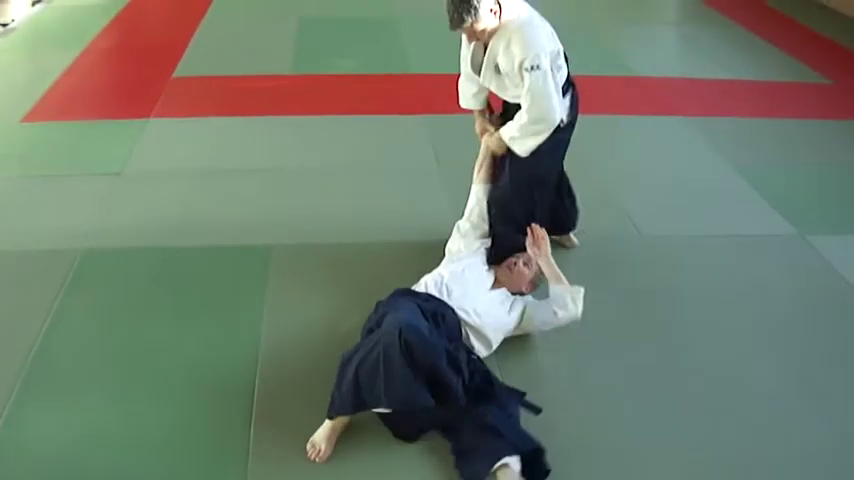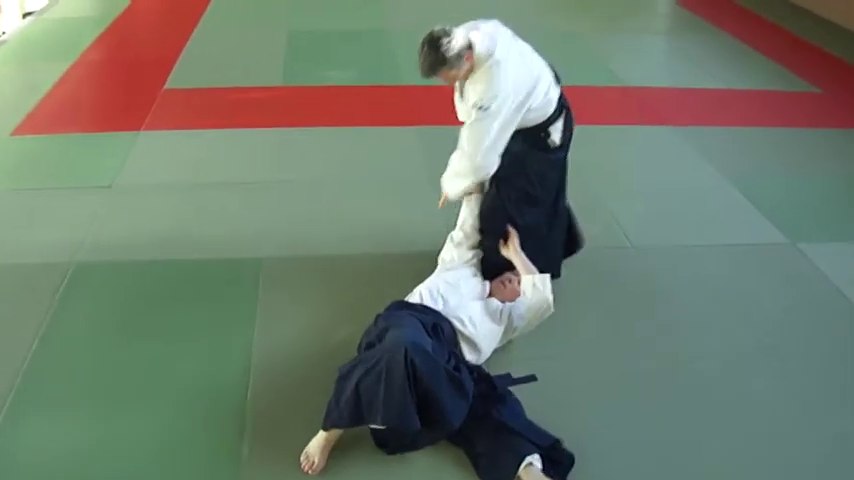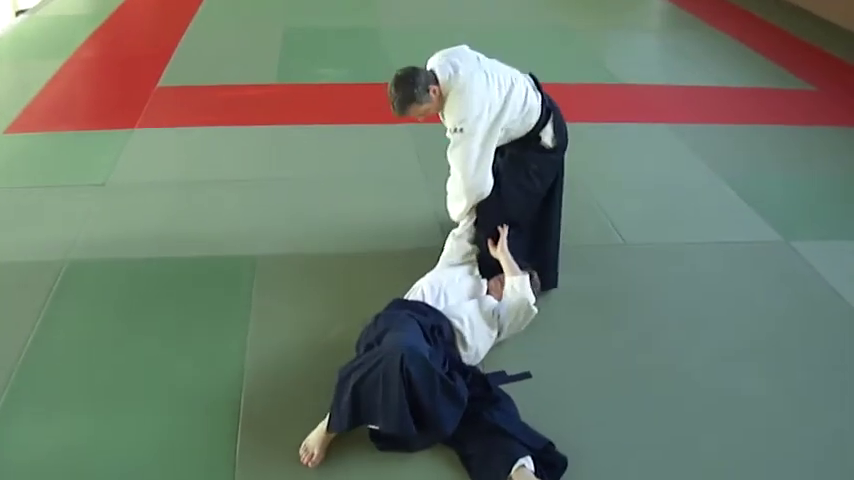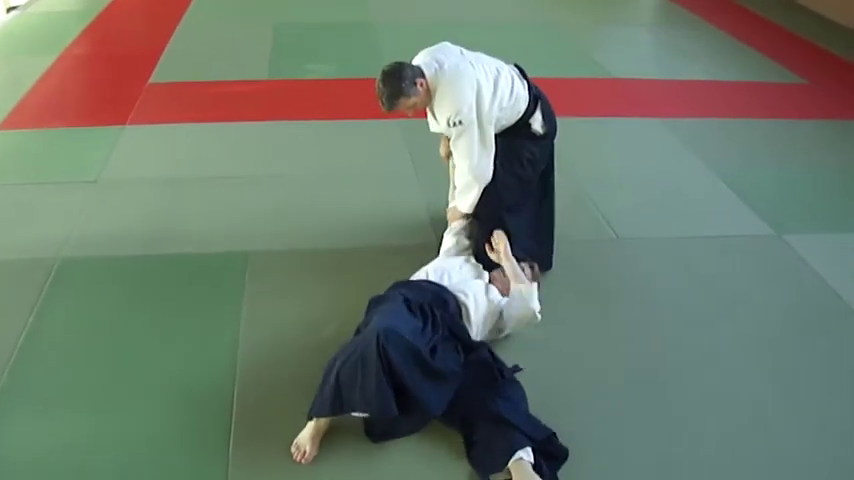
dt=0.3s
person 1, frame 1
left shoulder: (517, 309)
right shoulder: (471, 259)
left elbow: (568, 308)
right elbow: (476, 213)
left wrist: (544, 257)
right wrist: (487, 151)
left hip: (448, 351)
right hip: (414, 311)
left knee: (486, 402)
right knee: (405, 332)
right ankle: (337, 420)
person 1, frame 2
left shoulder: (507, 317)
right shoulder: (465, 270)
left elbow: (542, 298)
right elbow: (468, 230)
left wrist: (516, 254)
left hip: (446, 362)
left knee: (490, 408)
right knee: (408, 349)
right ankle: (331, 432)
person 1, frame 3
left shoulder: (501, 316)
right shoulder: (462, 266)
left elbow: (524, 299)
left wrist: (504, 254)
left hip: (444, 355)
left knee: (485, 408)
right knee: (406, 353)
right ankle: (329, 426)
person 1, frame 4
left shoulder: (502, 310)
right shoulder: (462, 261)
left elbow: (528, 308)
right elbow: (458, 223)
left wrist: (506, 255)
left hip: (449, 335)
left knee: (490, 387)
right knee: (386, 336)
right ankle: (320, 422)
person 2, frame 1
left shoulder: (528, 38)
left elbow: (539, 115)
right elbow: (472, 67)
left wrist: (504, 137)
right wrist: (479, 113)
left hip: (549, 109)
right hip: (519, 99)
left knee: (518, 189)
right knee: (542, 171)
left ankle: (512, 260)
right ankle: (557, 227)
person 2, frame 2
left shoulder: (494, 82)
right shoulder: (465, 38)
left elbow: (476, 155)
right elbow: (464, 88)
left wrist: (450, 187)
right wrist: (468, 127)
left hip: (543, 130)
right hip: (516, 118)
left knee: (506, 205)
right knee: (539, 191)
left ankle: (504, 276)
right ankle: (556, 248)
person 2, frame 3
left shoulder: (465, 111)
right shoulder: (436, 65)
left elbow: (471, 179)
left wrist: (458, 211)
left hip: (539, 137)
right hip: (524, 114)
left knee: (499, 210)
person 2, frame 4
left shoulder: (457, 103)
right shoulder: (422, 64)
left elbow: (475, 164)
left wrist: (462, 206)
right wrist: (445, 137)
left hip: (529, 125)
right hip: (508, 109)
left knee: (496, 202)
left ankle: (500, 268)
